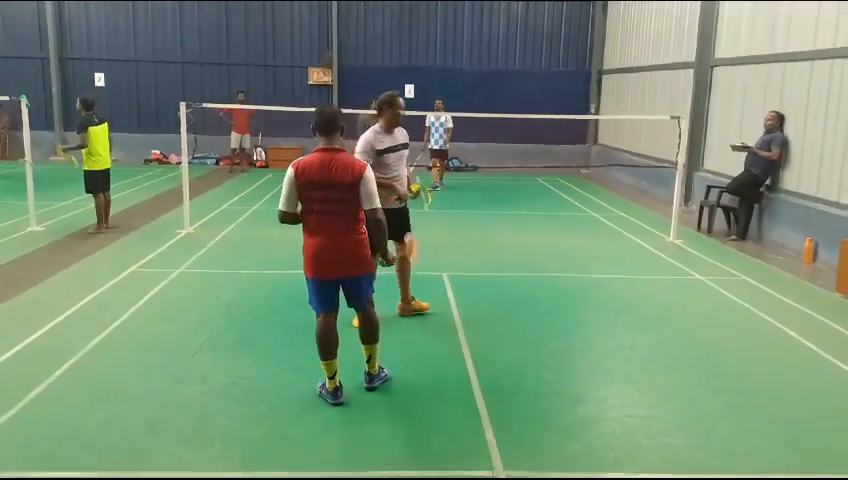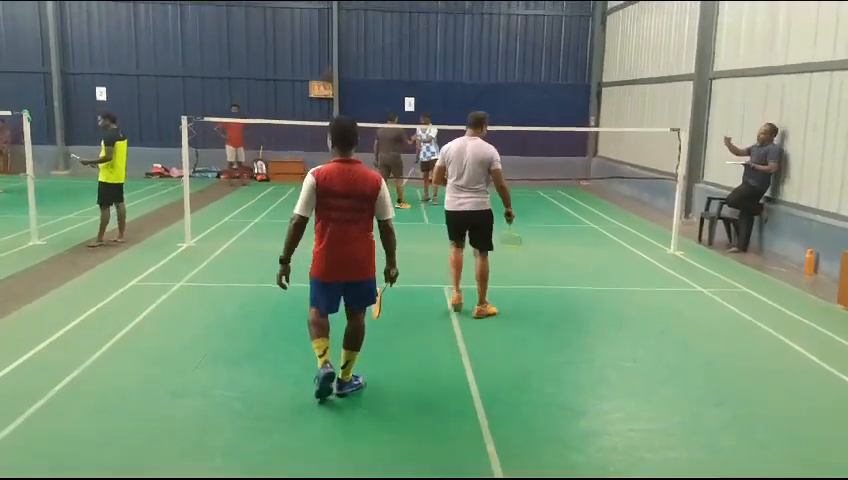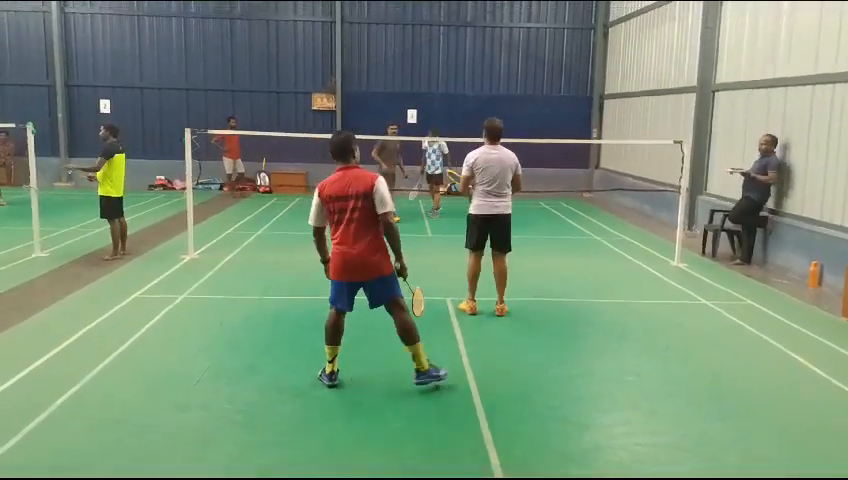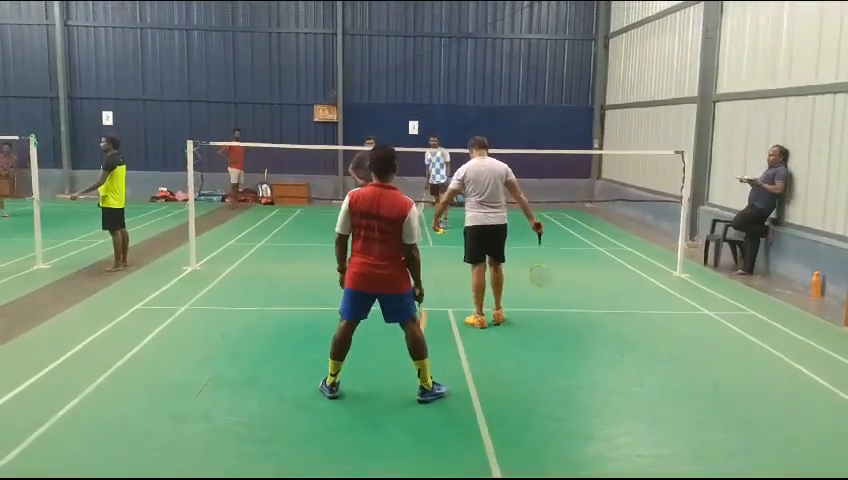
dt=1s
person 1, frame 1
left shoulder: (298, 168)
right shoulder: (360, 168)
left elbow: (285, 215)
right elbow: (375, 218)
right wrist: (383, 250)
left hip: (318, 255)
right hip: (355, 254)
left knee: (326, 316)
right knee: (366, 309)
left ankle: (332, 385)
right ankle: (372, 372)
person 1, frame 2
left shoulder: (317, 176)
right shoulder: (375, 180)
left elbow: (298, 222)
right elbow: (387, 227)
left wrist: (285, 261)
right wrist: (391, 263)
left hip: (326, 261)
right hip: (361, 262)
left knee: (318, 312)
right knee: (356, 316)
left ankle: (324, 363)
right ankle: (346, 377)
person 1, frame 3
left shoulder: (323, 188)
right shoulder: (373, 180)
left elbow: (317, 231)
right elbow: (388, 222)
left wrist: (325, 260)
right wrist: (399, 257)
left hip: (341, 262)
right hip: (374, 261)
left knee: (337, 312)
right knee: (398, 309)
left ankle: (330, 371)
right ankle: (423, 369)
person 1, frame 4
left shoulder: (353, 198)
right shoulder: (406, 205)
left elbow: (340, 239)
right elbow: (411, 251)
left wrist: (342, 270)
right wrist: (417, 284)
left hip: (359, 275)
right hip: (394, 278)
left knee: (346, 325)
right knee: (411, 326)
left ankle: (331, 382)
right ankle: (426, 386)
person 2, frame 1
left shoulder: (402, 133)
right shoulder: (369, 139)
left wrist: (408, 185)
right wrist: (394, 189)
left hip: (398, 205)
left knee: (404, 252)
left ankle: (407, 302)
person 2, frame 2
left shoulder: (448, 147)
right shoulder: (489, 150)
left elbow: (437, 178)
right elbow: (500, 184)
right wrist: (508, 208)
left hip: (453, 207)
right hip: (480, 209)
left knee: (456, 247)
right knee: (481, 255)
left ankle: (456, 293)
right ankle: (481, 305)
person 2, frame 3
left shoulder: (473, 156)
right shoulder: (511, 157)
left elbow: (463, 188)
right elbow: (517, 187)
left hip: (479, 212)
right hip: (503, 213)
left knee: (475, 256)
right knee: (500, 258)
left ankle: (471, 301)
right ankle: (500, 304)
person 2, frame 4
left shoulder: (465, 169)
right shoulder: (502, 167)
left elbow: (446, 199)
right elbow: (518, 194)
left wrist: (436, 218)
right wrist: (532, 219)
left hip: (475, 223)
right hip: (499, 222)
left knee: (478, 269)
right knee: (496, 265)
left ankle: (479, 315)
right ankle: (498, 310)
person 3, frame 1
left shoulder: (83, 122)
right shoulder: (102, 119)
left elbow: (83, 144)
left wrist: (68, 148)
left hip: (93, 165)
right hip: (105, 162)
left knee: (97, 194)
right knee: (105, 192)
left ankle: (100, 226)
right ankle: (106, 222)
person 3, frame 2
left shoulder: (108, 135)
right shoulder: (121, 134)
left elbow: (108, 157)
left wrist: (90, 161)
right wrist: (98, 163)
left hip: (108, 177)
right hip: (119, 176)
left knee: (104, 206)
right knee: (119, 204)
left ankle: (100, 238)
right ankle: (121, 235)
person 3, frame 3
left shoulder: (108, 147)
right shoulder: (119, 147)
left elbow: (97, 167)
left wrist: (76, 167)
right wrist: (97, 176)
left hip: (109, 191)
right hip: (118, 189)
left knee: (112, 220)
right knee: (120, 218)
left ankle: (115, 252)
right ankle: (123, 248)
person 3, frame 4
left shoulder: (109, 160)
right shoulder: (119, 159)
left elbow: (101, 182)
left wrist: (80, 193)
right wrist: (102, 198)
left hip: (111, 202)
right hip: (118, 200)
left knee: (115, 231)
right knee: (122, 229)
left ankle: (117, 263)
right ankle: (124, 260)
person 4, frame 1
left shoulder: (778, 136)
right shoulder: (766, 135)
left elbow: (774, 155)
left wrist: (755, 151)
right wrist: (750, 149)
left hip: (757, 173)
right hip: (752, 172)
left knee: (731, 187)
right knee: (745, 203)
left ankle: (757, 196)
right ankle: (740, 234)
person 4, frame 2
left shoulder: (773, 149)
right shoulder: (756, 146)
left elbow: (772, 168)
right elbow: (739, 152)
left wrist: (753, 165)
right wrist: (728, 144)
left hip: (757, 184)
right hip: (750, 183)
left knee: (731, 200)
right knee: (745, 214)
left ankle: (759, 208)
right ankle: (741, 245)
person 4, frame 3
left shoulder: (773, 160)
right shoulder: (761, 158)
left elbow: (772, 179)
left wrist: (752, 175)
right wrist: (743, 172)
left hip: (756, 197)
right hip: (750, 196)
left knee: (733, 216)
right knee: (748, 227)
left ankle: (763, 221)
right ankle: (745, 258)
person 4, frame 4
left shoulder: (781, 171)
right shoulder: (770, 169)
left elbow: (779, 189)
left wrist: (759, 183)
right wrist: (751, 182)
left hip: (761, 207)
right hip: (756, 205)
left knee: (737, 223)
right knee: (751, 238)
left ankle: (765, 231)
right ankle: (747, 268)
